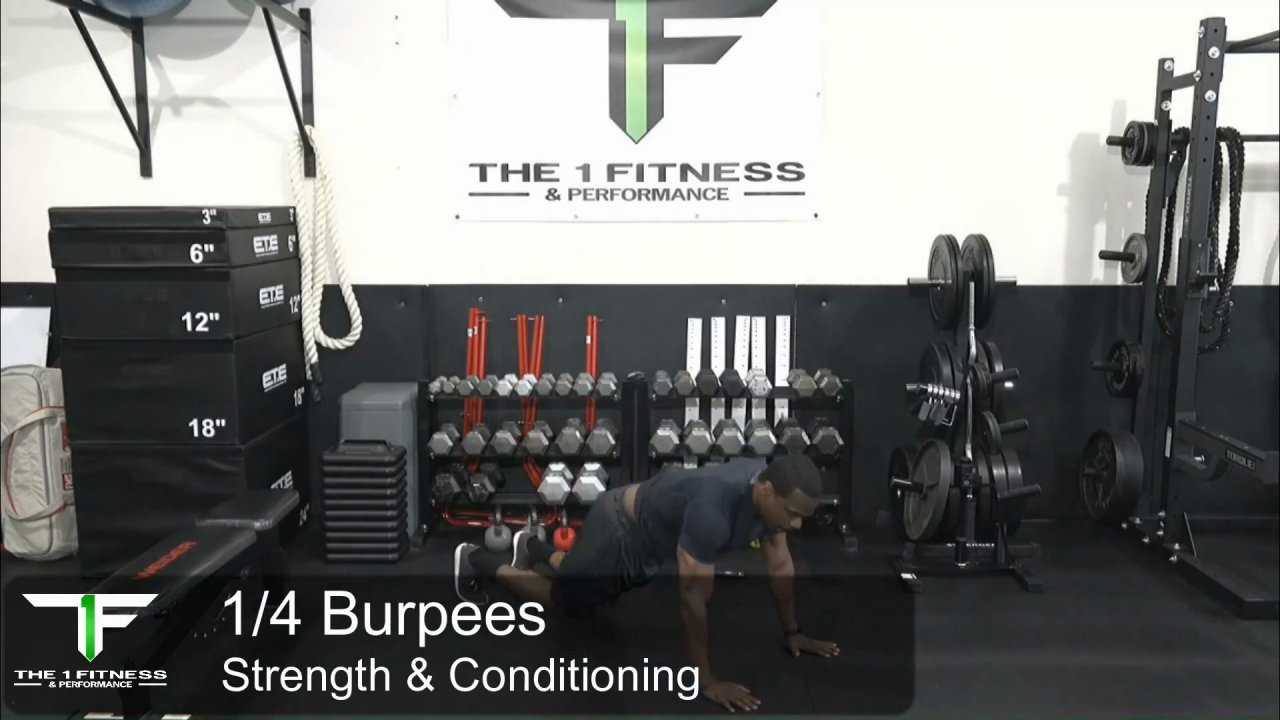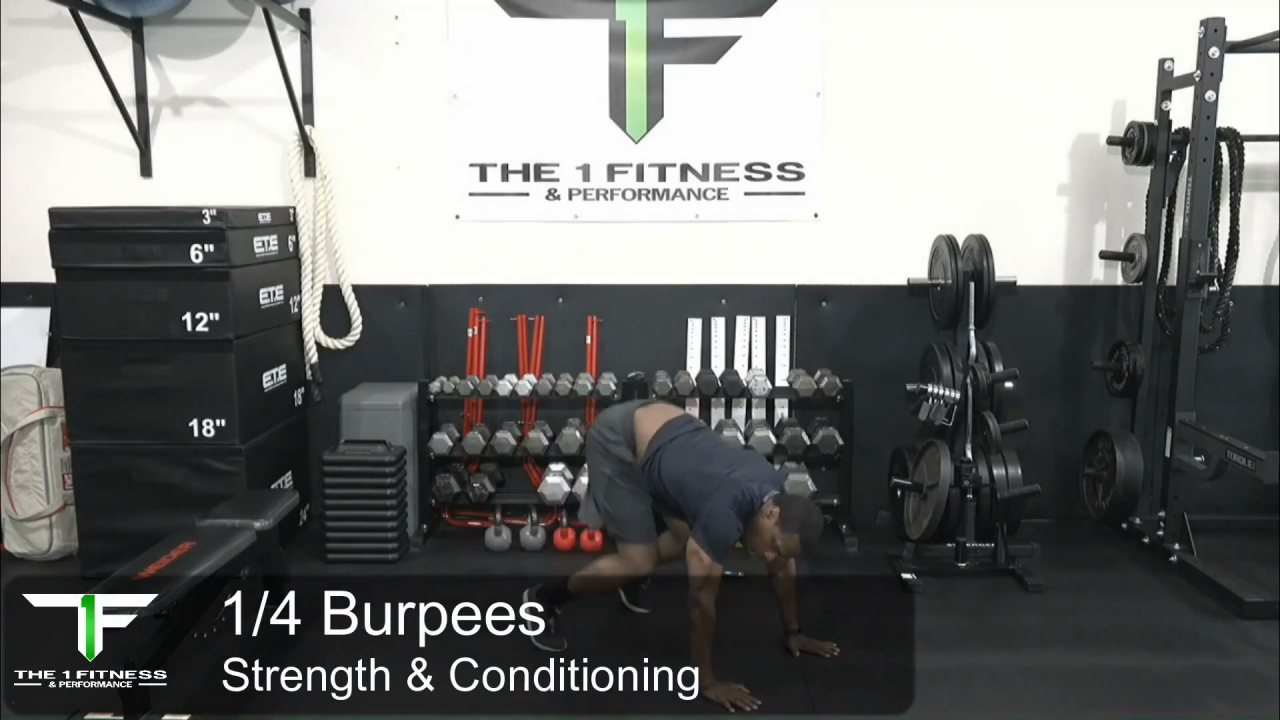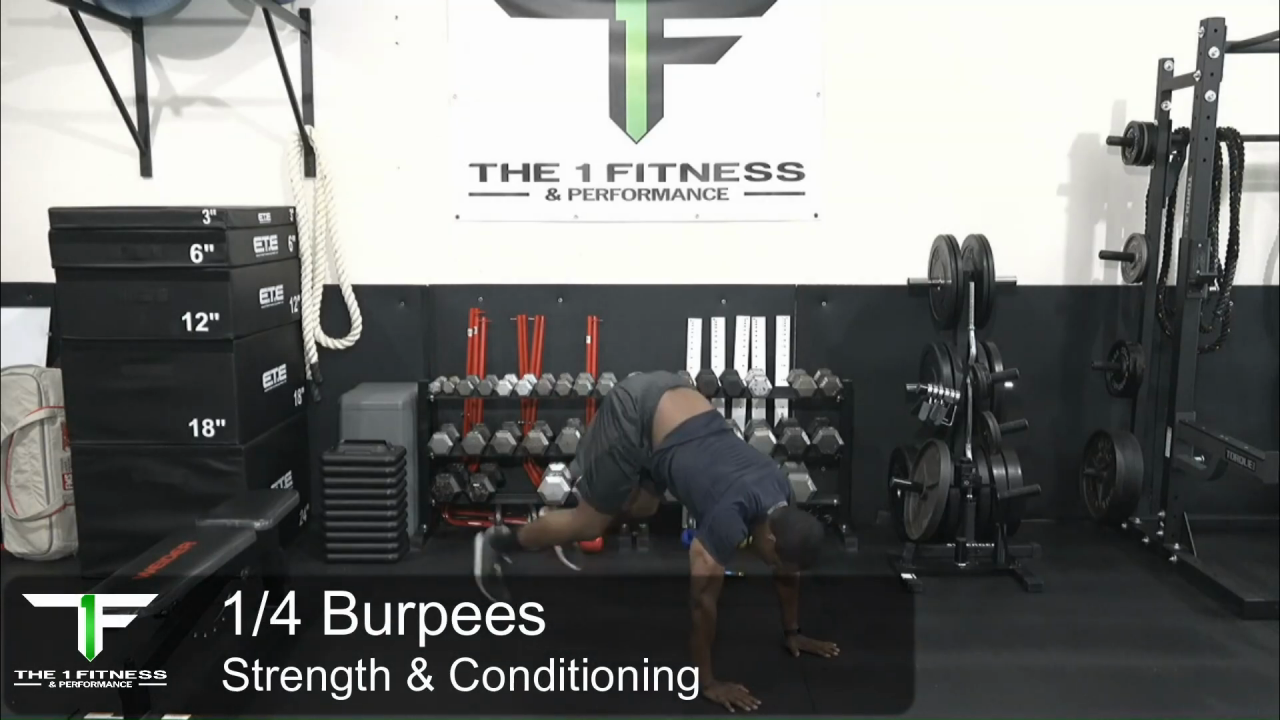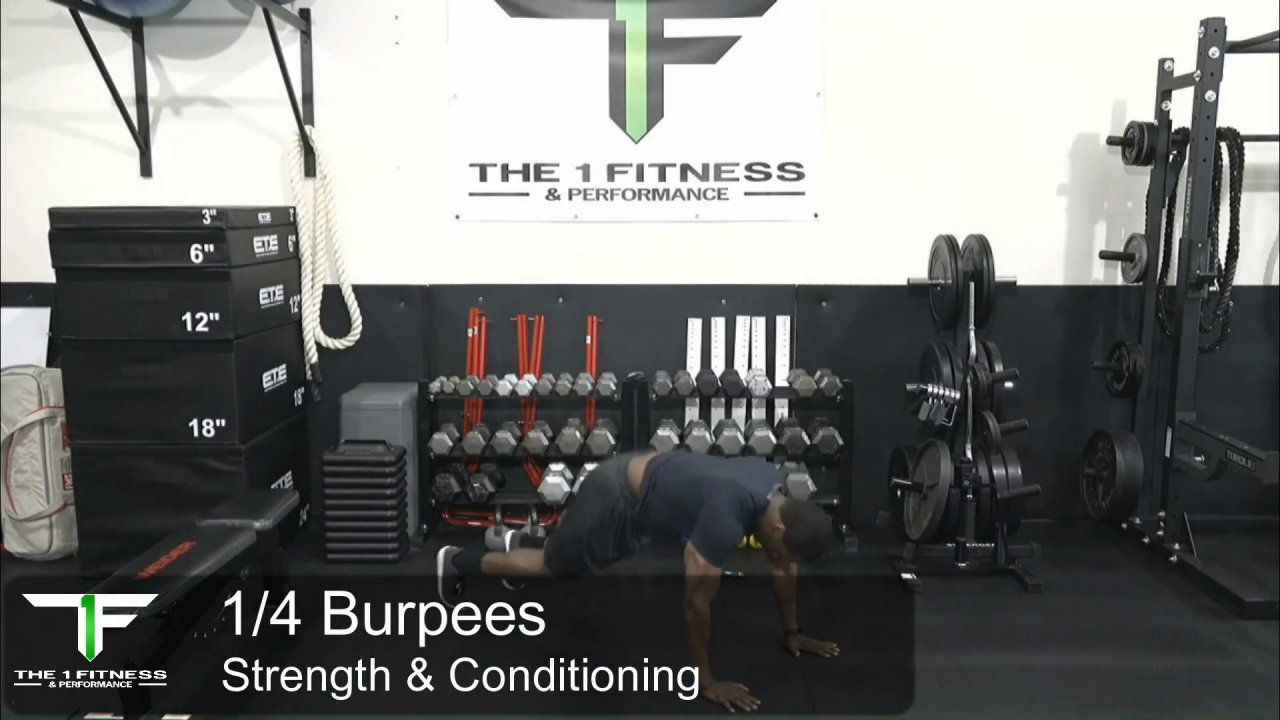
dt=0.5s
person 1, frame 1
left shoulder: (770, 484)
right shoulder: (713, 511)
left elbow: (780, 562)
right elbow: (693, 599)
left wrist: (792, 632)
right wrist: (706, 681)
left hip: (642, 518)
right hip: (621, 530)
left knee: (579, 573)
right knee: (564, 601)
left ankle: (532, 547)
right ankle: (476, 560)
person 1, frame 2
left shoulder: (776, 495)
right shoulder: (725, 512)
left elbow: (783, 567)
right elbow: (702, 598)
left wrist: (793, 633)
right wrist: (707, 682)
left hip: (659, 424)
right hip: (619, 439)
left knee: (694, 538)
right knee: (638, 565)
right ankle: (544, 598)
person 1, frame 3
left shoulder: (780, 496)
right shoulder: (732, 517)
left elbow: (787, 570)
right elbow: (703, 598)
left wrist: (793, 633)
right wrist: (706, 682)
right hip: (636, 411)
left knee: (642, 505)
right knee: (590, 522)
left ankle: (561, 528)
right ankle: (500, 543)
person 1, frame 4
left shoulder: (777, 489)
right shoulder: (726, 518)
left elbow: (783, 565)
right elbow: (697, 601)
left wrist: (793, 633)
right wrist: (705, 680)
left hip: (637, 478)
right hip: (616, 493)
left knee: (586, 556)
right knee: (557, 566)
left ankle: (526, 544)
right ankle: (459, 562)
